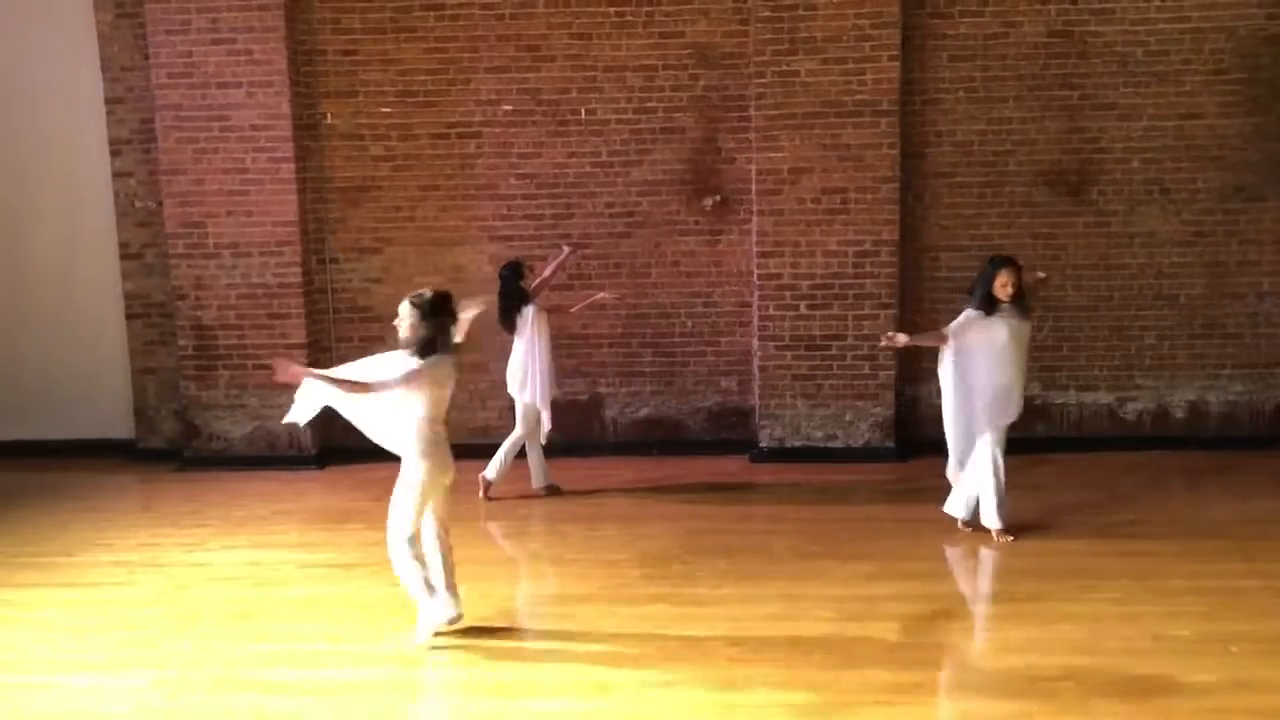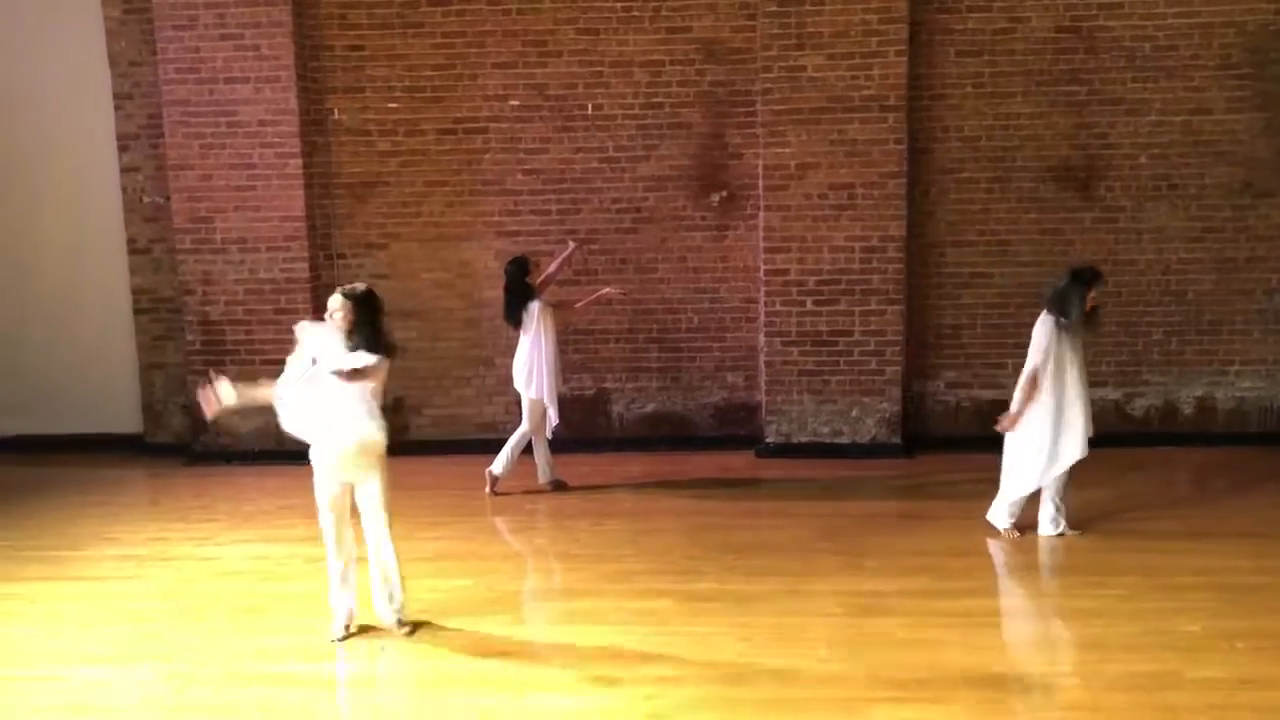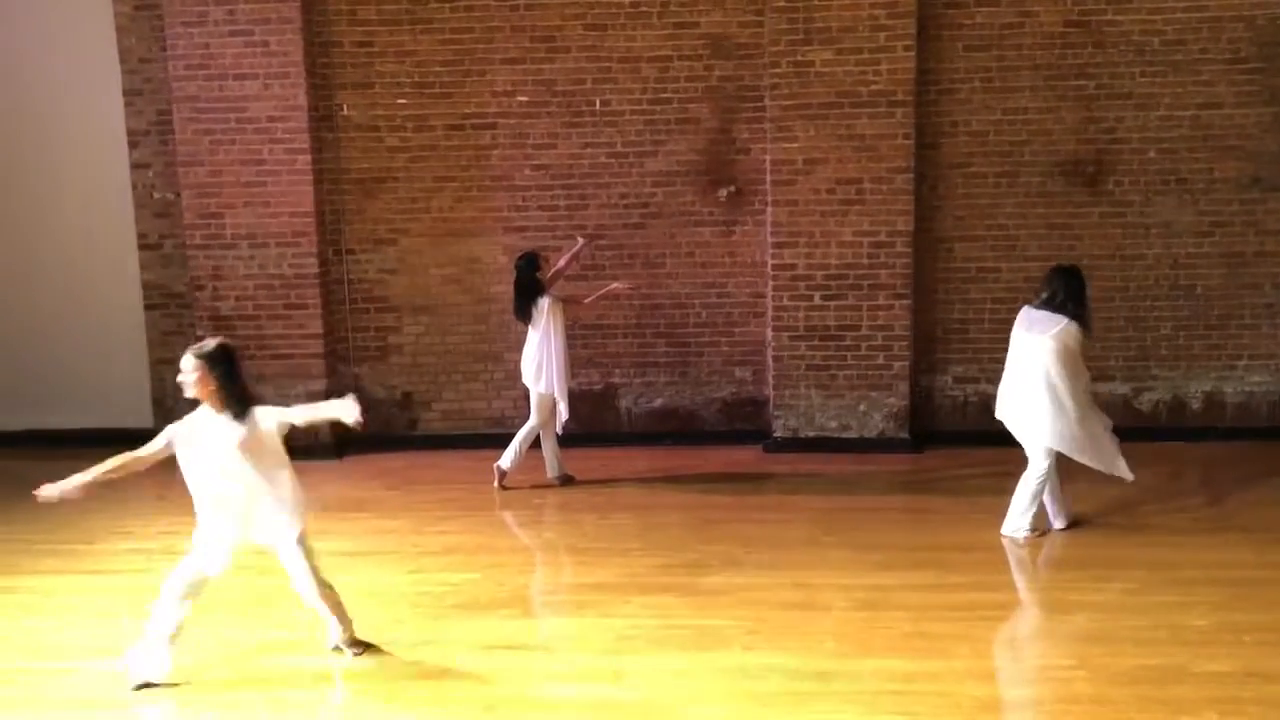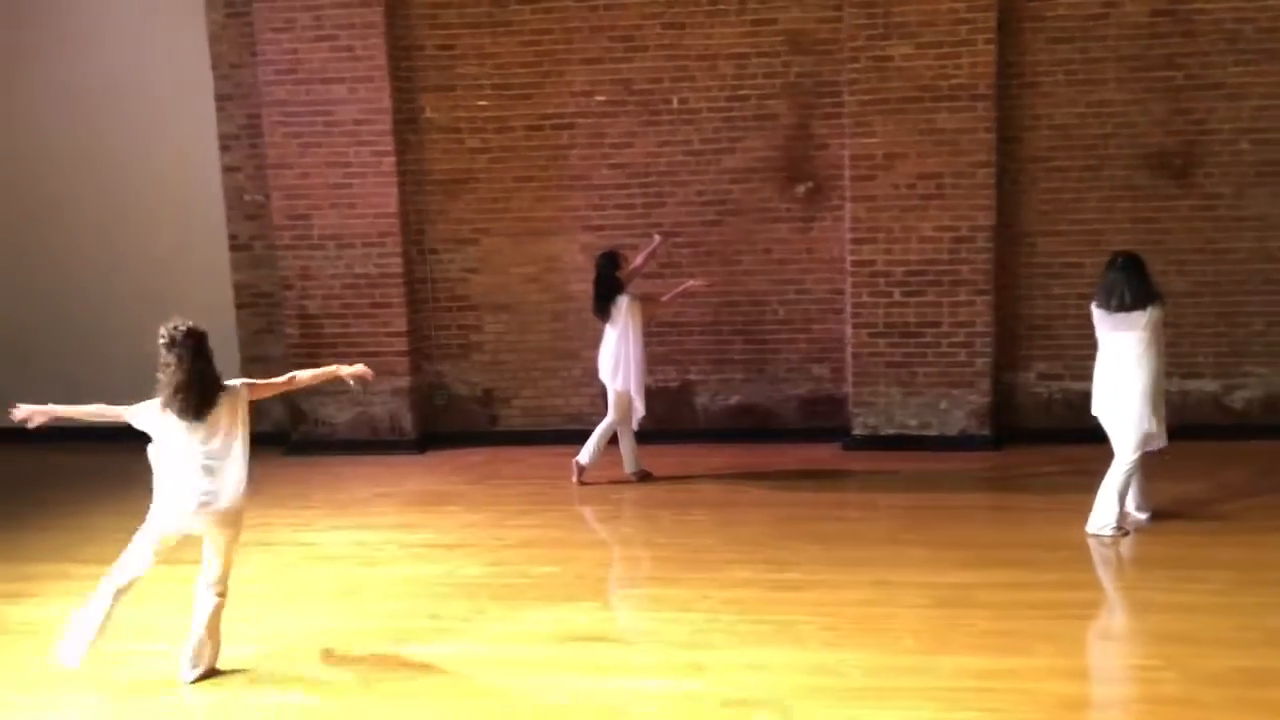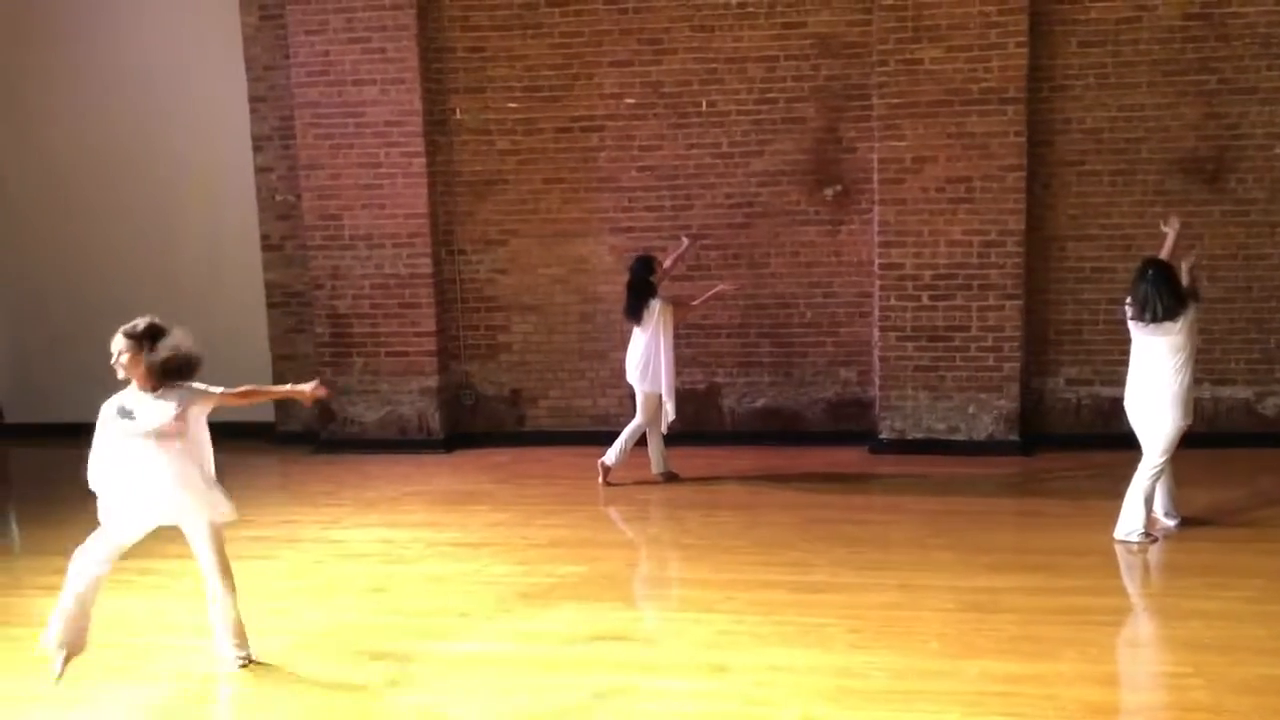
dt=0.7s
person 1, frame 1
left shoulder: (423, 365)
right shoulder: (441, 358)
left elbow: (366, 386)
right elbow: (455, 337)
left wrist: (308, 375)
left hip: (424, 460)
right hip: (436, 457)
left knee: (401, 539)
right knee: (435, 535)
left ankle: (439, 610)
right ankle: (441, 610)
person 1, frame 2
left shoulder: (375, 361)
right shoulder: (314, 356)
left elbow: (352, 376)
right elbow: (279, 390)
left wrist: (322, 372)
right wrist: (235, 394)
left hip: (366, 458)
right hip: (325, 458)
left knee: (379, 534)
right knee: (335, 540)
left ankle: (392, 610)
right ankle: (343, 614)
person 1, frame 3
left shoulder: (253, 417)
right shoulder: (184, 429)
left elbow: (299, 415)
right elbow: (137, 458)
left wrist: (338, 408)
right wrist: (80, 480)
left hip: (270, 515)
right hip: (220, 524)
left knee: (308, 581)
right knee: (178, 590)
left ankle: (342, 636)
right ankle: (149, 664)
person 1, frame 4
left shoulder: (163, 409)
right shoulder: (231, 396)
left elbow: (105, 411)
right elbow: (287, 382)
left wrist: (48, 410)
right wrist: (339, 370)
left hip: (179, 504)
right hip: (222, 510)
left knee: (128, 569)
right knee: (214, 585)
left ankle: (81, 636)
right ankle: (197, 664)
person 1, frame 5
left shoulder: (186, 394)
right shoulder: (116, 406)
left elbow: (240, 395)
right elbow: (105, 438)
left wrist: (294, 390)
right wrist: (157, 428)
left hip: (190, 497)
right hip: (137, 501)
left knee: (216, 569)
right knee: (89, 560)
left ankle: (234, 647)
right ankle: (66, 640)
person 2, frame 1
left shoulder: (1019, 311)
right shoulder: (977, 315)
right elbow: (946, 335)
left wrist: (1035, 284)
right wrist: (911, 340)
left hip: (1009, 397)
right hip: (985, 397)
left knee: (981, 456)
right knee: (991, 457)
left ankle: (960, 509)
right ankle: (994, 521)
person 2, frame 2
left shoulder: (1070, 322)
right shoulder: (1050, 324)
right elbow: (1034, 370)
right wrist: (1017, 410)
left hip: (1064, 407)
right hip: (1043, 408)
left knee: (1060, 466)
right knee: (1036, 465)
left ankle: (1052, 523)
right ankle: (1002, 517)
person 2, frame 3
left shoulder: (1025, 314)
right shoulder: (1069, 329)
right elbow: (1077, 370)
right wrist: (1085, 388)
left hip: (1013, 399)
right hip: (1039, 404)
left knee: (1045, 459)
right knee: (1041, 464)
left ankle: (1058, 516)
right ankle: (1016, 525)
person 2, frame 4
left shoulder: (1099, 311)
right shoulder: (1152, 313)
left wrist: (1120, 274)
left hip: (1107, 396)
right hip: (1135, 398)
left knee: (1127, 454)
right knee: (1127, 459)
left ankle: (1135, 508)
right ankle: (1103, 521)
person 2, frame 5
left shoulder: (1133, 312)
right shoulder: (1185, 317)
left elbow: (1153, 276)
right elbow: (1190, 292)
left wrist: (1172, 236)
right wrist: (1187, 269)
left hip: (1138, 400)
right hip: (1167, 404)
left knee: (1159, 457)
right knee: (1154, 462)
left ankle: (1166, 514)
right ankle: (1130, 528)
person 3, frame 1
left shoulder: (530, 307)
right shoulder: (525, 302)
left elbow: (565, 312)
right elbow: (547, 276)
left wrist: (595, 299)
right wrist: (566, 254)
left hip: (531, 374)
right hip: (526, 374)
left knee: (533, 431)
right knee: (523, 431)
left ankle: (541, 482)
right ankle: (489, 476)
person 3, frame 2
left shoulder: (537, 303)
right shoulder: (531, 300)
left elbow: (572, 308)
right elbow: (553, 272)
left wrist: (602, 294)
right wrist: (571, 250)
left hip: (537, 370)
right hip: (532, 370)
left knee: (539, 427)
right knee: (529, 427)
left ankle: (547, 477)
right ankle: (495, 471)
person 3, frame 3
left shoulder: (543, 298)
right shoulder: (544, 298)
right elbow: (561, 267)
right wrist: (580, 247)
left hip: (544, 364)
right hip: (542, 365)
left knee: (547, 421)
right knee: (537, 421)
left ankle: (556, 471)
right ankle: (503, 465)
person 3, frame 4
left shoulder: (616, 295)
right shoulder: (624, 300)
left elbow: (642, 272)
right elbow: (657, 295)
left wrist: (661, 252)
right wrist: (682, 280)
left hip: (619, 362)
right hip: (620, 364)
left knee: (625, 417)
right knee: (615, 418)
left ankle: (633, 467)
right ankle: (582, 461)
person 3, frame 5
left shoulder: (642, 297)
right shoulder: (659, 305)
left elbow: (667, 268)
right elbow: (691, 307)
left wrist: (685, 248)
right wrist: (716, 290)
left hip: (644, 364)
right hip: (648, 367)
left knee: (655, 418)
right knee: (643, 419)
left ankle: (661, 468)
right ankle: (608, 461)
